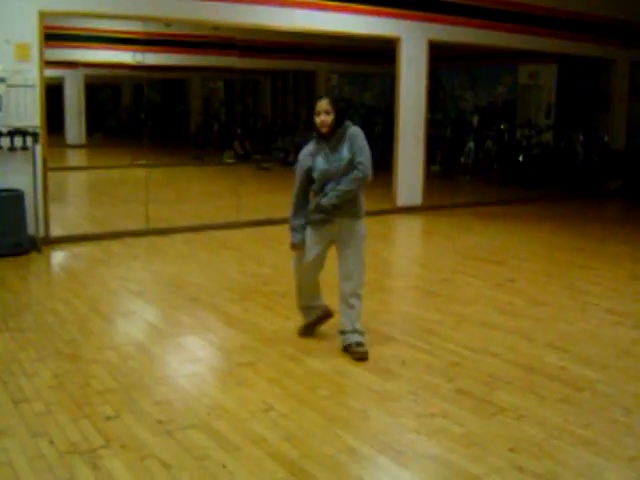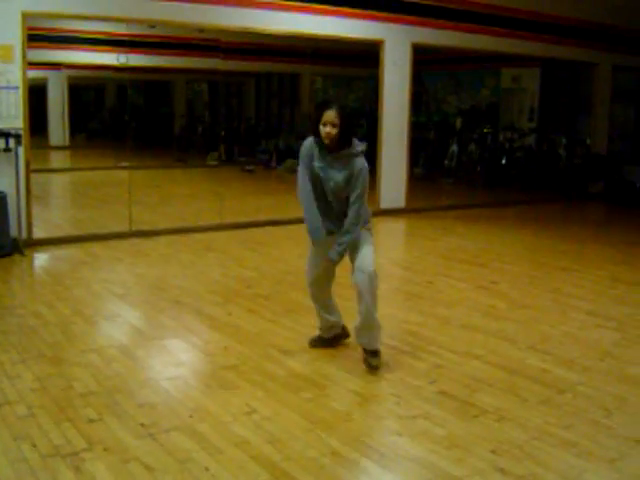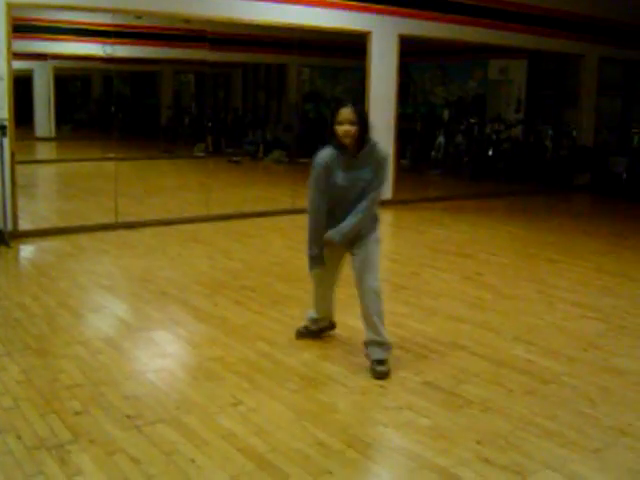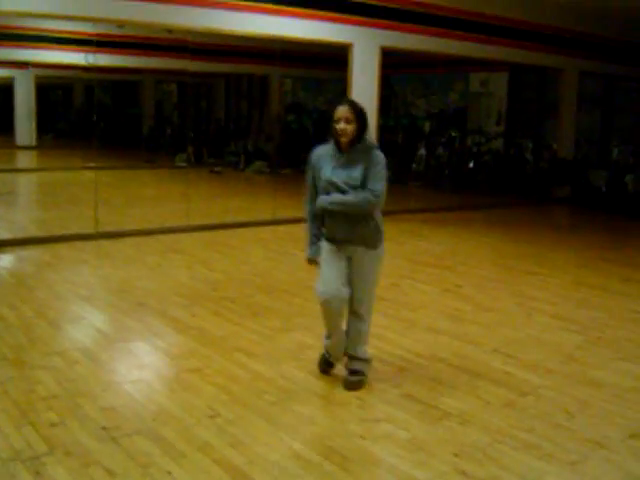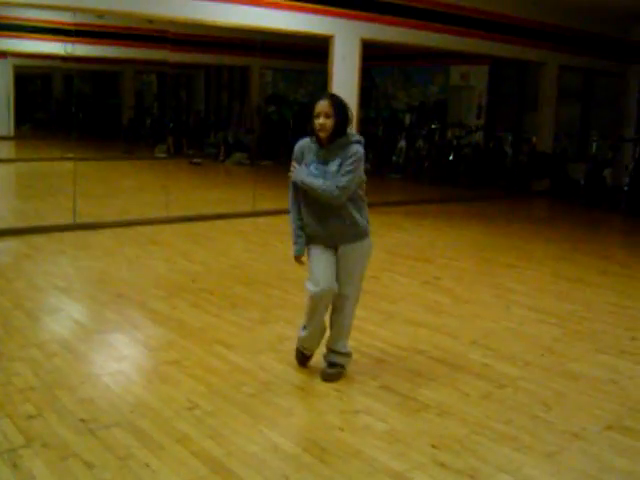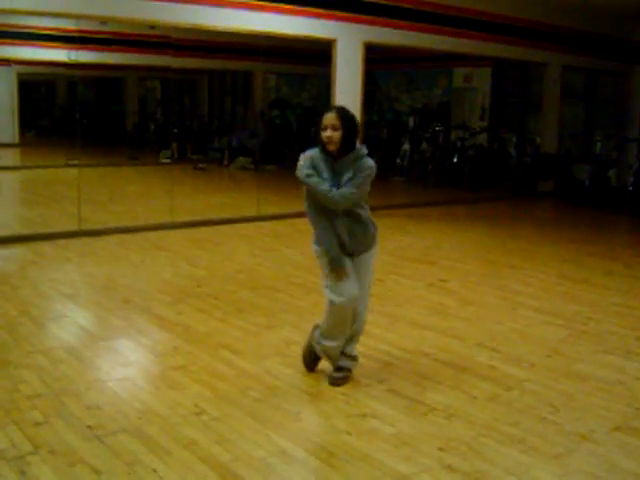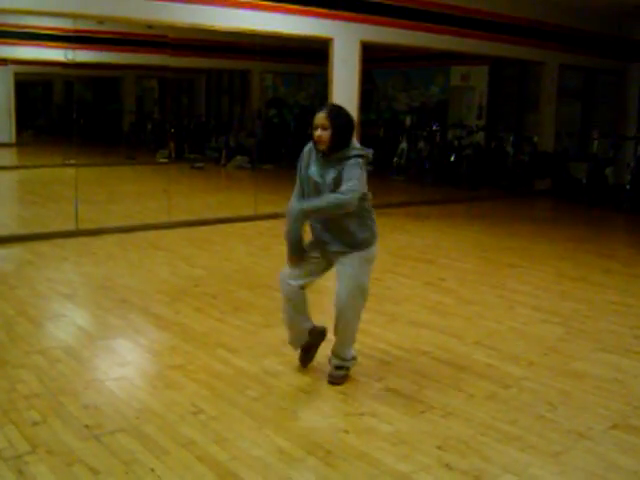
dt=0.3s
person 1, frame 1
left shoulder: (354, 135)
right shoulder: (309, 153)
left elbow: (363, 172)
right elbow: (300, 194)
left wrist: (329, 198)
right wrist: (296, 232)
left hip: (349, 221)
right hip: (316, 221)
left knee: (351, 279)
right knee: (303, 268)
left ankle: (352, 335)
right ankle: (314, 312)
person 1, frame 2
left shoulder: (357, 163)
right shoulder: (310, 147)
left elbow: (356, 208)
right elbow: (305, 190)
left wrist: (341, 248)
right wrist: (316, 231)
left hip: (357, 229)
right hip: (326, 231)
left knee: (366, 274)
right knee: (316, 282)
left ankle: (369, 342)
right ankle: (332, 329)
person 1, frame 3
left shoulder: (378, 157)
right shoulder: (325, 160)
left elbow: (370, 202)
right elbow: (318, 210)
left wrist: (343, 231)
right wrist: (315, 252)
left hip: (365, 233)
right hip: (331, 234)
left knee: (370, 288)
right knee: (323, 282)
left ankle: (378, 350)
right ankle: (320, 321)
person 1, frame 4
left shoulder: (373, 157)
right shoulder: (320, 156)
left elbow: (374, 198)
right elbow: (313, 204)
left wrist: (330, 202)
right wrist: (313, 244)
left hip: (367, 242)
right hip: (331, 240)
left knee: (361, 304)
right knee: (331, 294)
left ankle: (357, 362)
right ankle: (333, 349)
person 1, frame 5
left shoulder: (354, 152)
right shoulder: (303, 149)
left elbow: (337, 192)
right elbow: (296, 198)
left wrist: (303, 177)
right wrist: (298, 242)
left hip: (354, 237)
right hip: (318, 237)
left knee: (346, 297)
right knee: (321, 289)
left ankle: (337, 356)
right ankle: (307, 341)
person 1, frame 6
left shoulder: (365, 165)
right shoulder: (311, 159)
left elbow: (340, 200)
right elbow: (316, 211)
left wrist: (306, 177)
right wrist: (331, 253)
left hip: (363, 244)
right hip: (331, 244)
left knee: (358, 306)
right knee: (344, 299)
left ankle: (344, 360)
right ankle: (321, 343)
person 1, frame 7
left shoulder: (354, 165)
right shoulder: (310, 154)
left elbow: (347, 202)
right elbow: (299, 196)
left wrist: (303, 210)
right wrist: (292, 237)
left hip: (357, 244)
right hip: (324, 242)
left knee: (346, 305)
right knee: (290, 282)
left ankle: (342, 361)
right ankle: (307, 336)
